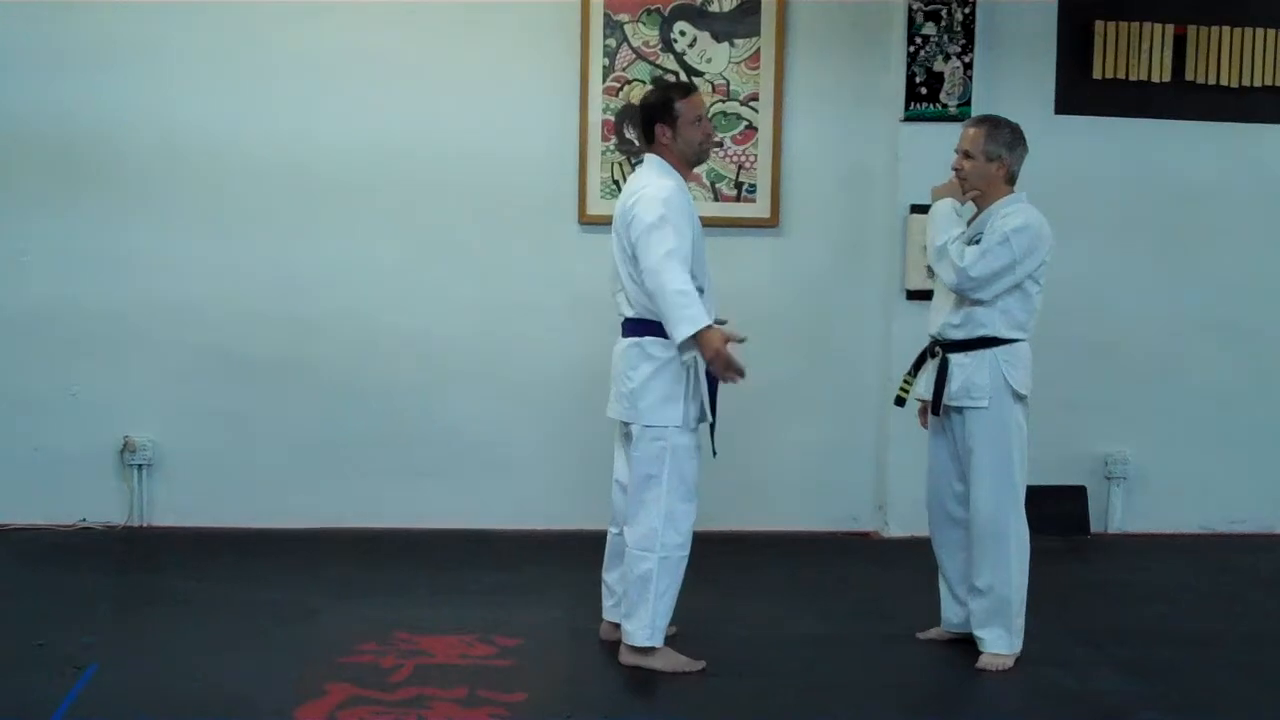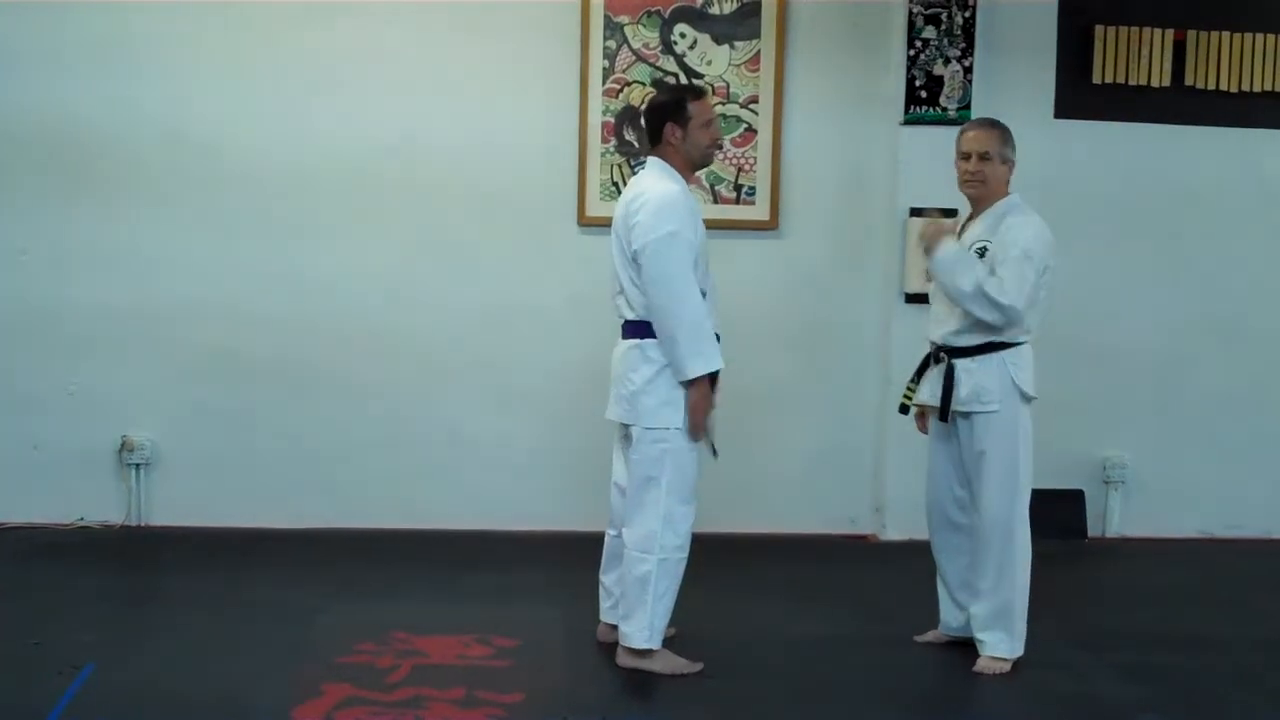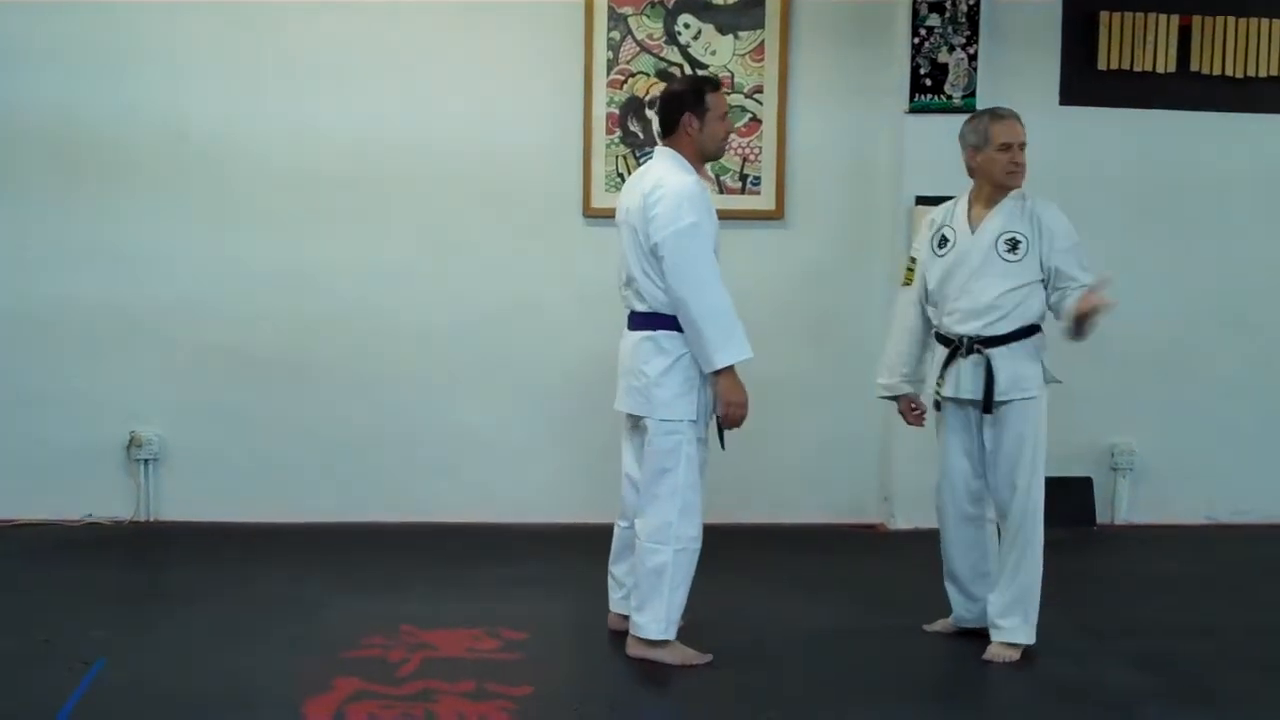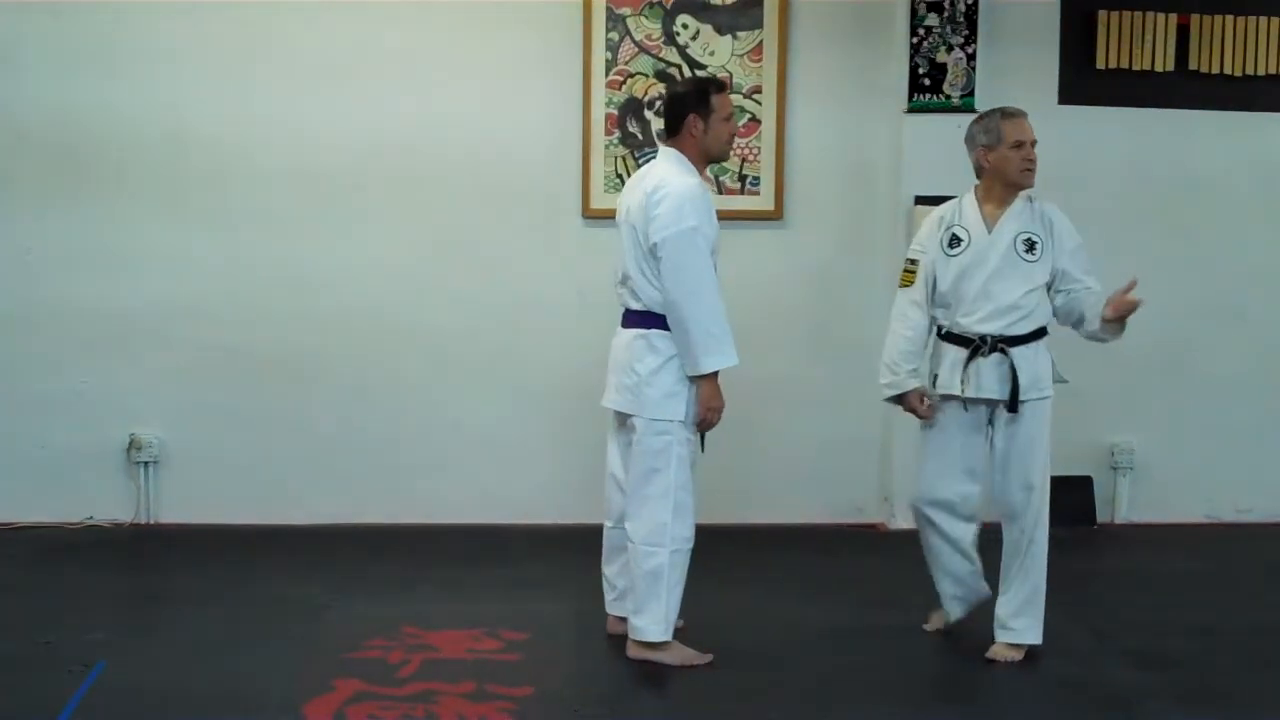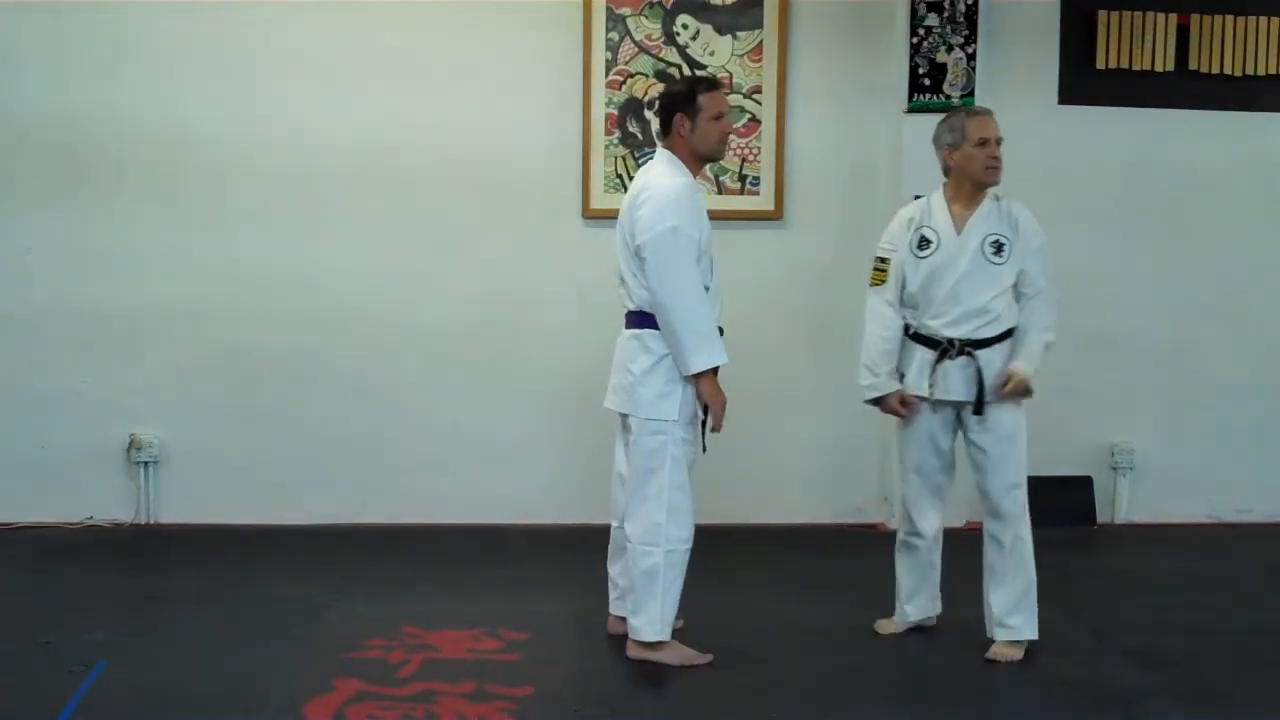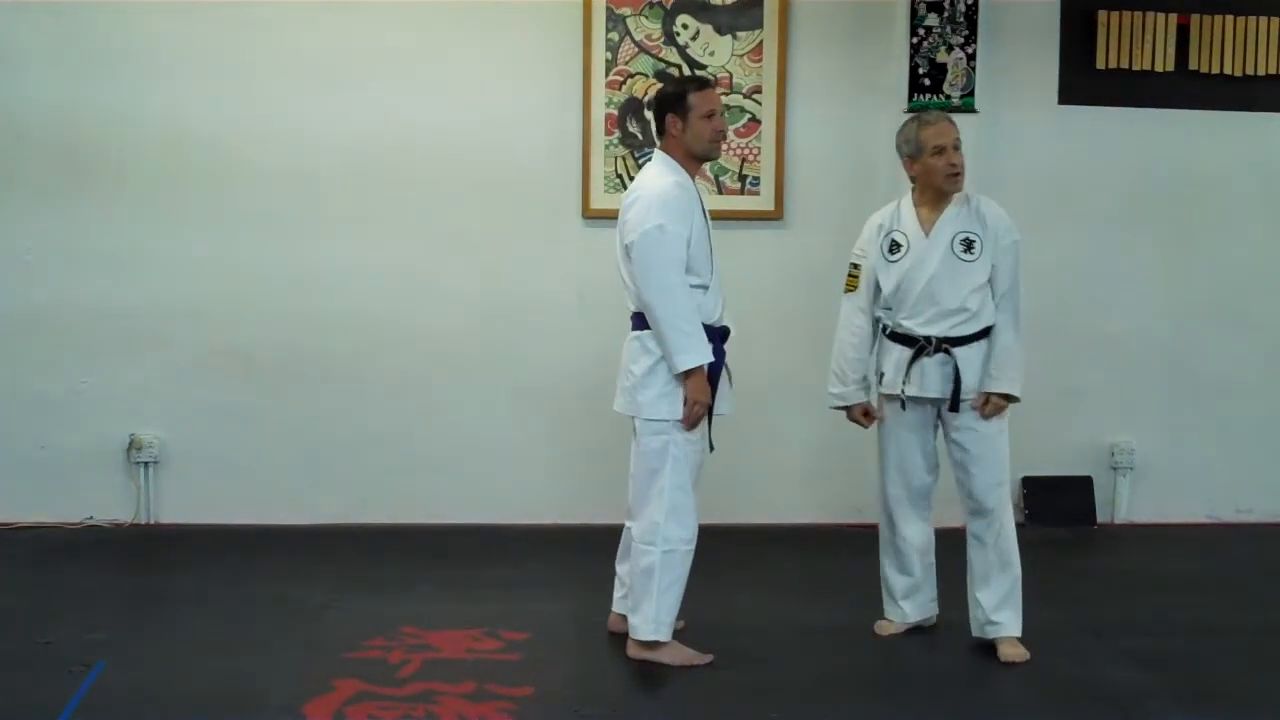
dt=0.4s
person 1, frame 1
left shoulder: (653, 188)
right shoulder: (660, 196)
right elbow: (666, 274)
left wrist: (696, 335)
right wrist: (703, 333)
left hip: (650, 359)
right hip: (663, 363)
left knee: (636, 500)
right knee: (663, 509)
left ankle: (620, 615)
right ankle: (641, 639)
person 1, frame 2
left shoulder: (649, 189)
right shoulder: (667, 199)
right elbow: (675, 298)
right wrist: (700, 378)
left hip: (644, 360)
right hip: (664, 367)
left knee: (635, 501)
right knee: (660, 512)
left ankle: (618, 617)
right ankle: (639, 641)
person 1, frame 3
left shoulder: (644, 181)
right shoulder: (681, 191)
right elbow: (698, 290)
right wrist: (726, 373)
left hip: (647, 347)
right hip: (673, 357)
left knee: (642, 493)
right knee: (671, 504)
left ankle: (626, 606)
right ankle: (651, 632)
person 1, frame 4
left shoulder: (647, 180)
right shoulder: (684, 193)
right elbow: (691, 293)
right wrist: (707, 377)
left hip: (639, 347)
right hip: (665, 358)
left knee: (631, 495)
right knee: (663, 505)
left ankle: (624, 608)
right ankle: (649, 634)
person 1, frame 5
left shoulder: (660, 182)
right shoulder: (672, 192)
right elbow: (678, 294)
right wrist: (706, 374)
left hip: (651, 356)
right hip: (665, 362)
left knee: (638, 496)
right knee: (662, 505)
left ankle: (627, 609)
right ankle: (649, 634)
person 1, frame 6
left shoulder: (673, 187)
right shoulder: (661, 193)
right elbow: (664, 293)
right wrist: (693, 372)
left hip: (675, 360)
right hip: (670, 364)
left knee: (654, 496)
right knee: (668, 504)
left ankle: (629, 607)
right ankle: (649, 634)
person 2, frame 1
left shoulder: (1022, 224)
right shoulder: (976, 220)
left elbow: (964, 276)
left wrist: (945, 209)
right wrist: (932, 383)
left hip: (990, 379)
right hip: (951, 375)
left knee: (994, 509)
right knee: (947, 505)
left ankle: (1000, 633)
right ankle: (961, 616)
person 2, frame 2
left shoulder: (1024, 228)
right shoulder: (961, 228)
left elbow: (1001, 306)
left wrist: (944, 254)
right wrist: (928, 389)
left hip: (995, 384)
right hip: (950, 382)
left knee: (998, 514)
right knee: (947, 510)
left ankle: (999, 637)
right ankle: (960, 619)
person 2, frame 3
left shoulder: (1043, 219)
right shoulder: (940, 221)
left elbow: (1073, 287)
right elbow: (914, 307)
left wrist: (1080, 309)
right wrist: (901, 382)
left hip: (1014, 376)
right hip: (954, 375)
left knee: (1017, 503)
right knee: (957, 502)
left ankle: (1012, 625)
right ankle: (970, 608)
person 2, frame 4
left shoulder: (1049, 222)
right shoulder: (942, 221)
left elbow: (1071, 296)
right elbow: (913, 305)
left wrist: (1106, 312)
right wrist: (904, 378)
left hip: (1022, 375)
right hip: (957, 373)
left knee: (1023, 504)
right knee: (938, 497)
left ankle: (1017, 626)
right ankle: (960, 593)
person 2, frame 5
left shoulder: (1018, 222)
right shoulder: (910, 221)
left elbow: (1037, 299)
right elbow: (884, 307)
left wrist: (1025, 363)
right wrist: (882, 381)
left hip: (992, 376)
right hip: (925, 374)
left knee: (1004, 501)
right knee: (920, 496)
left ankle: (1011, 625)
right ankle: (915, 604)
person 2, frame 6
left shoulder: (990, 220)
right shoulder: (881, 227)
left elbow: (1006, 308)
right elbow: (858, 315)
left wrist: (1002, 382)
right wrist: (850, 389)
left hip: (971, 374)
right hip: (904, 375)
left knee: (988, 498)
right knee: (903, 496)
left ankle: (1001, 623)
right ankle: (909, 606)
